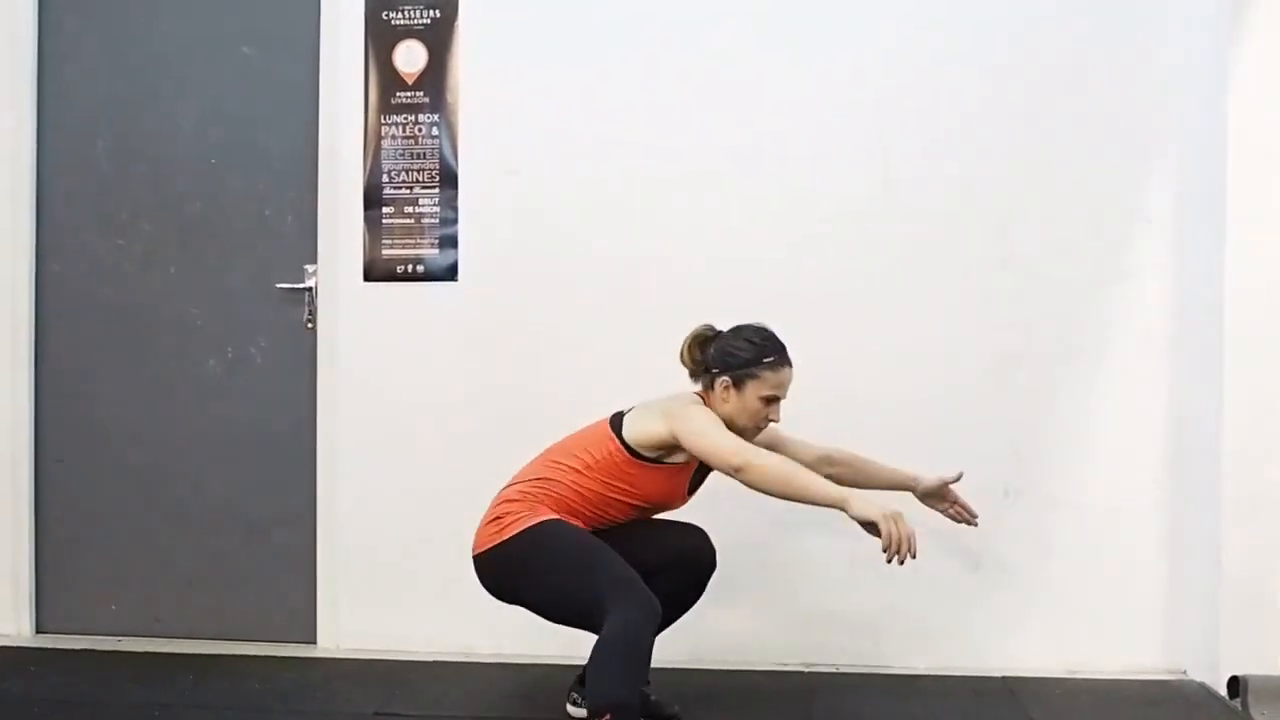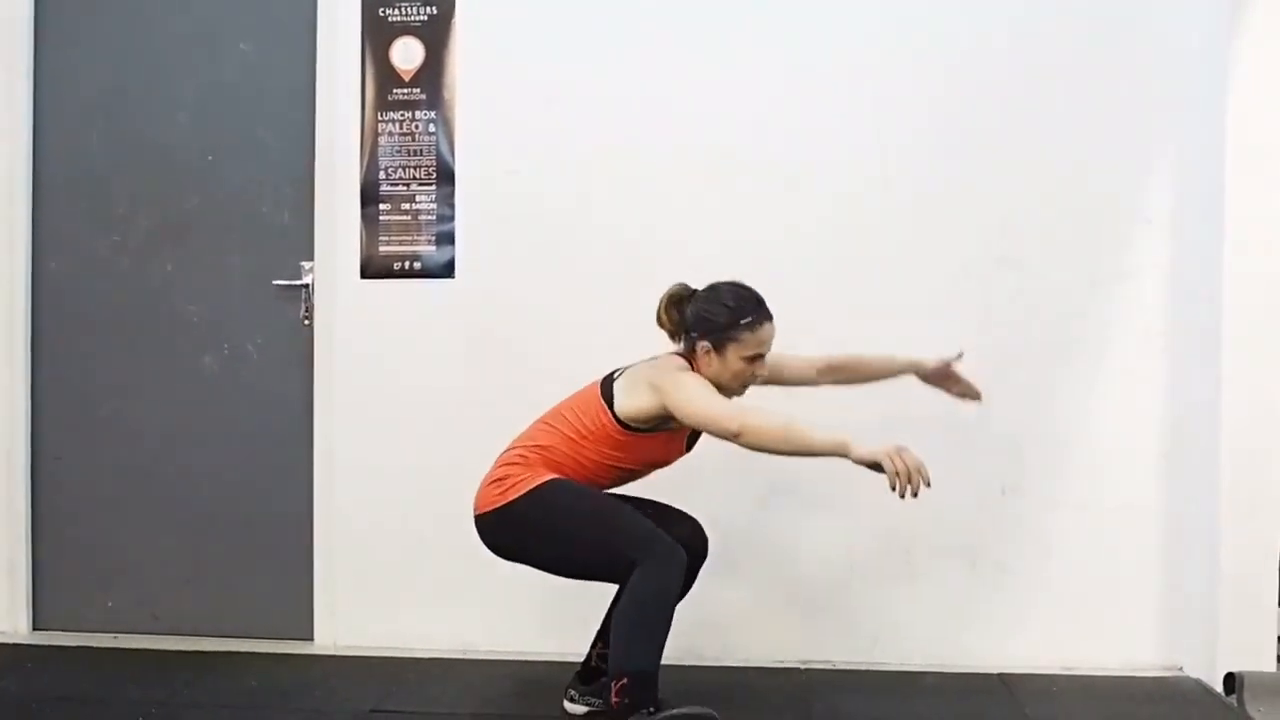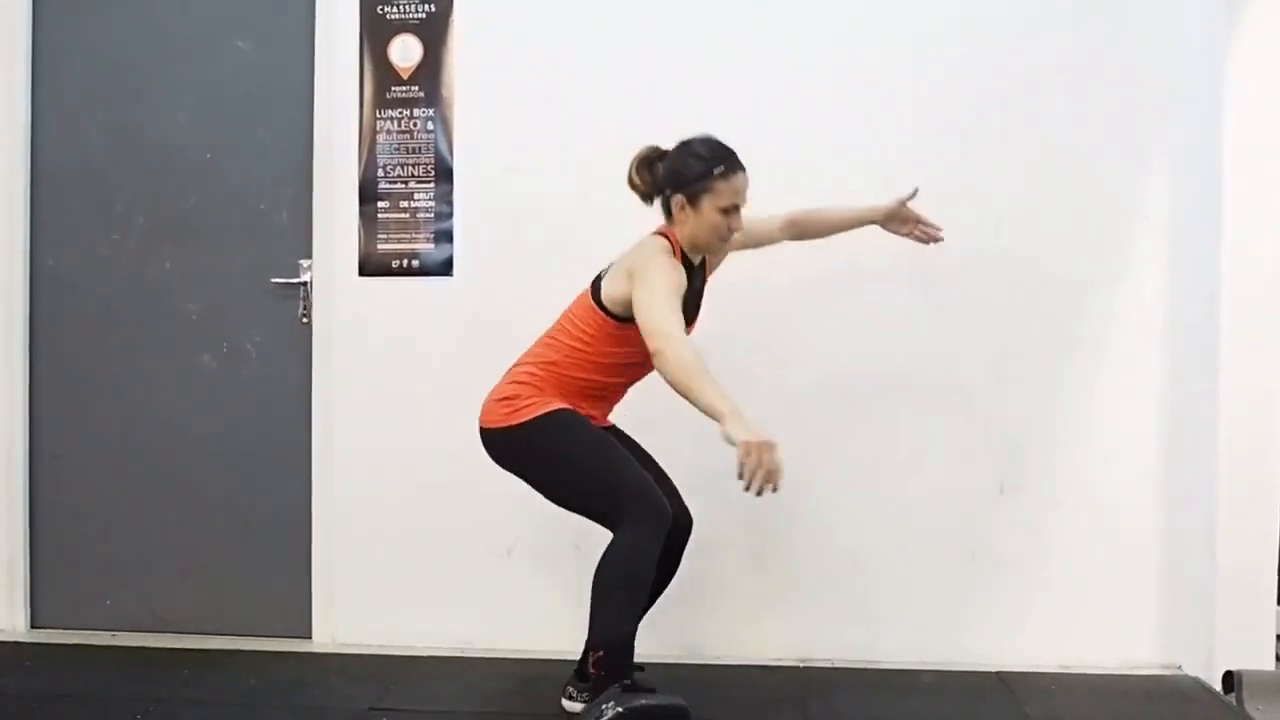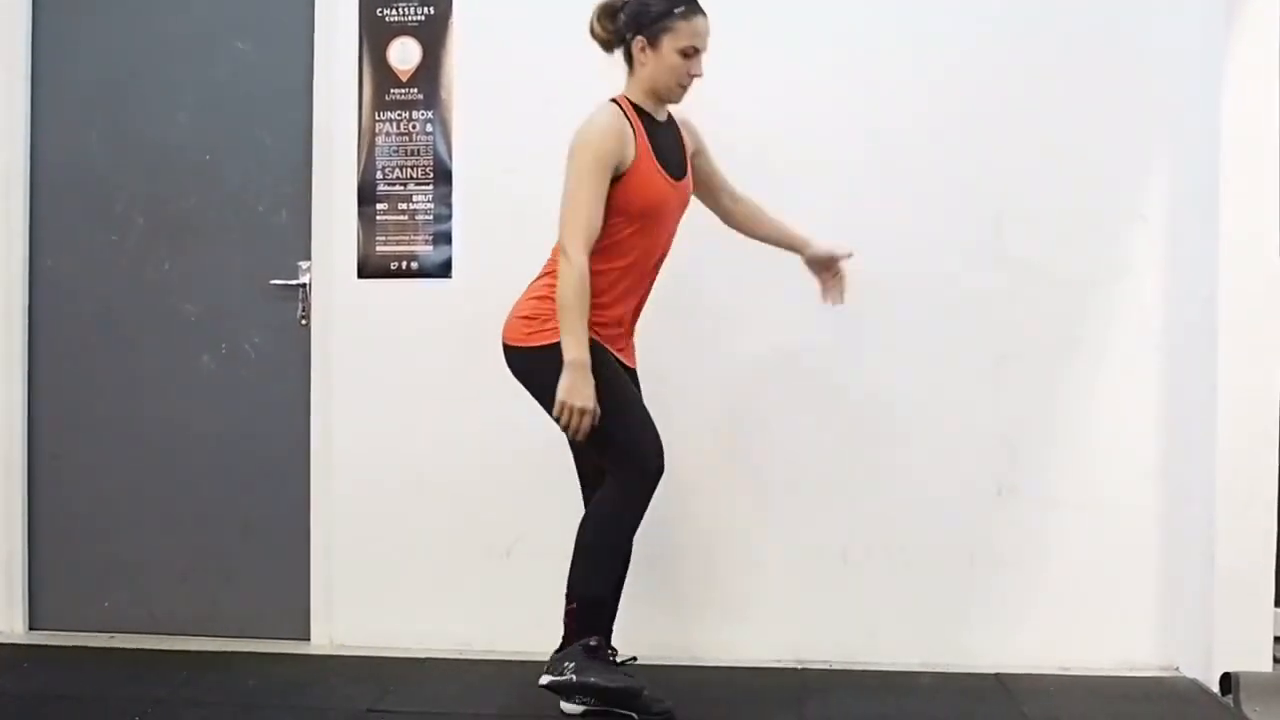
dt=0.3s
person 1, frame 1
left shoulder: (724, 425)
right shoulder: (686, 414)
left elbow: (820, 459)
right elbow: (746, 466)
left wrist: (915, 484)
right wrist: (851, 503)
left hip: (563, 530)
right hip: (514, 534)
left knee: (690, 553)
right knee: (633, 606)
person 1, frame 2
left shoulder: (707, 377)
right shoulder: (670, 379)
left elbow: (820, 370)
right elbow: (742, 427)
left wrist: (917, 368)
right wrist: (853, 446)
left hip: (556, 495)
right hip: (514, 497)
left knee: (684, 543)
right knee: (660, 558)
person 1, frame 3
left shoulder: (704, 249)
right shoulder: (656, 263)
left elbow: (787, 225)
right elbow: (670, 351)
left wrist: (876, 214)
right wrist: (734, 421)
left hip: (572, 413)
right hip: (525, 414)
left knee: (667, 523)
right knee: (648, 518)
person 1, frame 4
left shoulder: (677, 130)
right shoulder: (608, 129)
left elbow: (726, 201)
right elbow: (574, 252)
left wrist: (804, 248)
right wrist: (576, 368)
left hip: (606, 341)
right hip: (554, 336)
left knee: (622, 484)
right knee: (632, 464)
left ankle: (587, 661)
right ankle: (578, 654)
